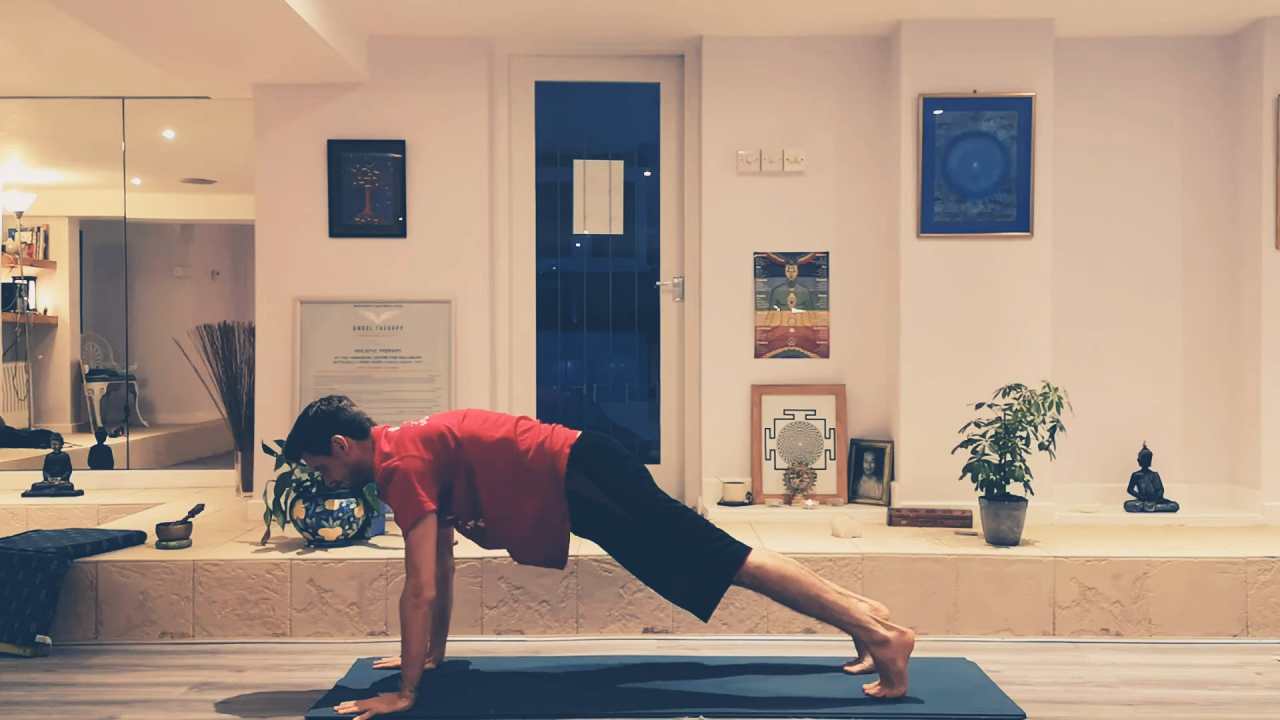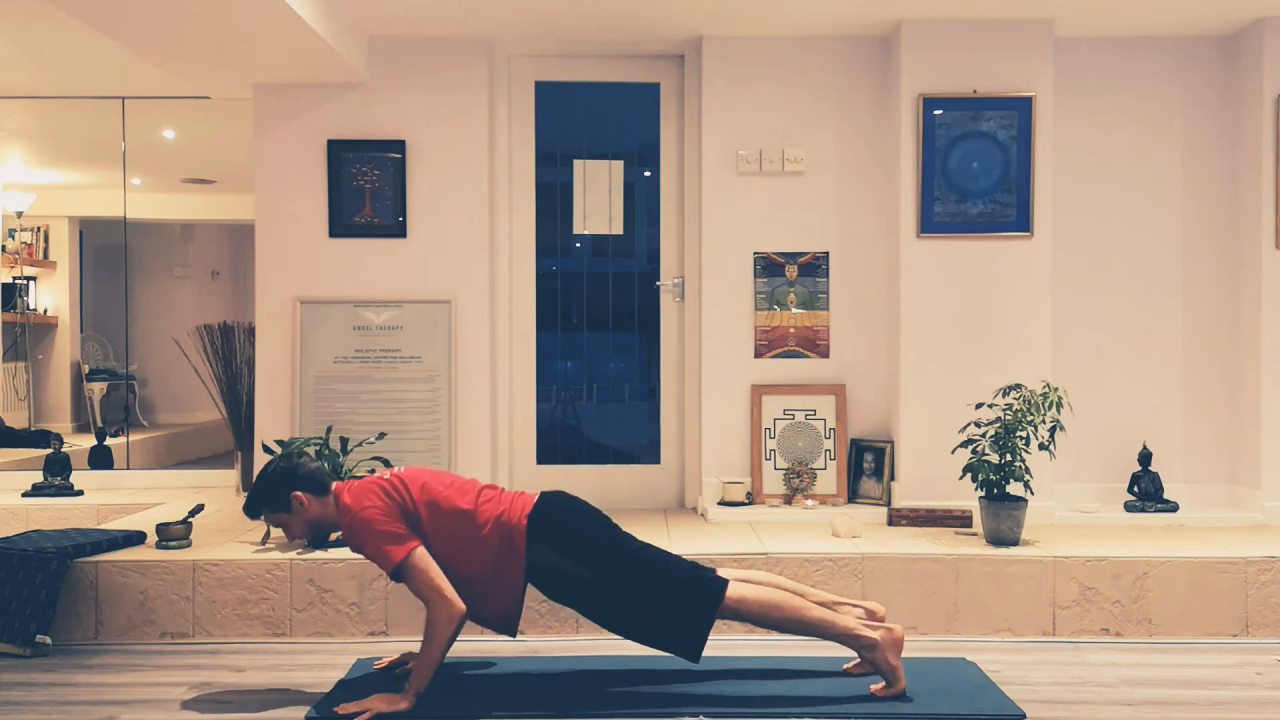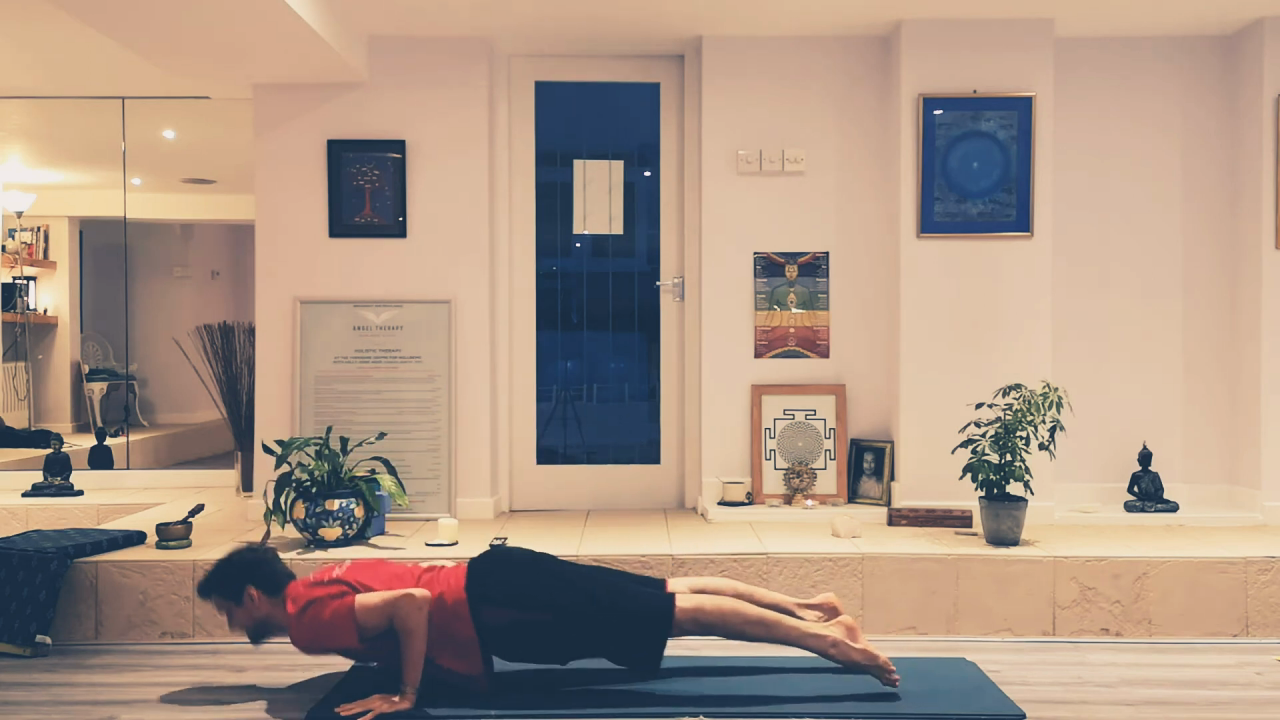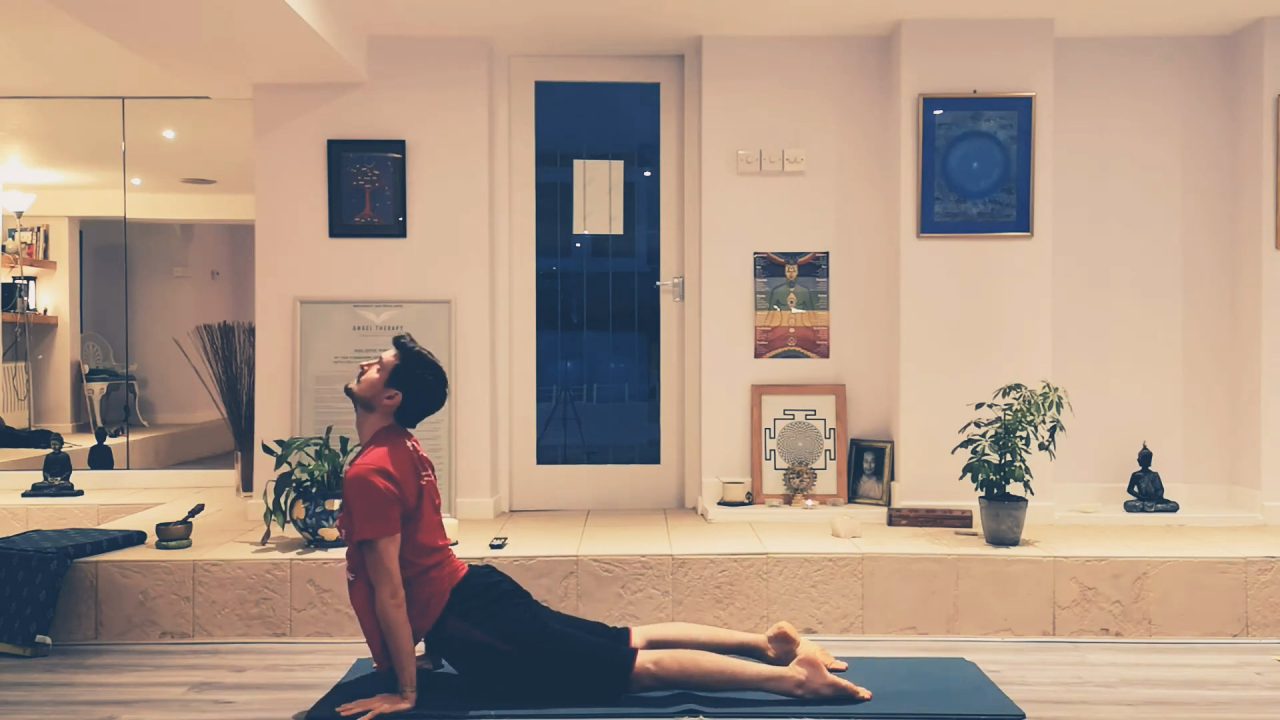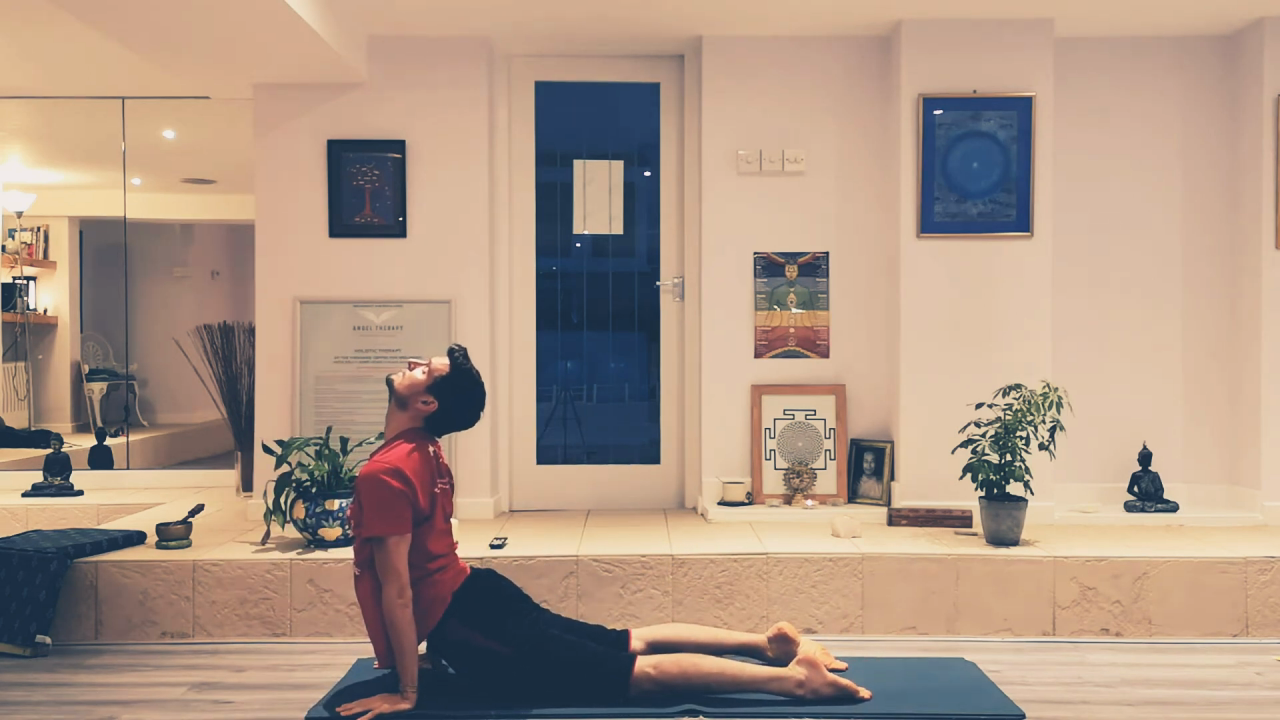
dt=1s
person 1, frame 1
left shoulder: (399, 465)
right shoulder: (415, 448)
left elbow: (420, 590)
right elbow: (441, 565)
right wrist: (433, 653)
left hip: (581, 478)
right hip: (580, 476)
left knee: (728, 564)
right knee: (729, 558)
left ankle: (879, 634)
right ankle: (861, 611)
person 1, frame 2
left shoulder: (361, 515)
right shoulder: (377, 494)
left elbow: (449, 606)
right elbow: (453, 576)
right wrist: (427, 656)
left hip: (546, 540)
right hip: (546, 527)
left knee: (711, 599)
right knee: (711, 588)
left ankle: (868, 636)
right ankle: (857, 612)
person 1, frame 3
left shoulder: (304, 614)
right shoulder: (324, 578)
left elbow: (410, 607)
right wrist: (414, 663)
left hip: (493, 601)
right hip: (496, 576)
left knee: (667, 612)
right knee: (675, 597)
left ankle: (830, 641)
right ankle: (807, 612)
person 1, frame 4
left shoulder: (368, 473)
right shoulder: (403, 449)
left elbow: (388, 590)
right wrist: (433, 646)
left hip: (466, 621)
right hip: (474, 594)
left knee: (639, 667)
right knee: (633, 640)
left ankle: (793, 677)
right ankle: (764, 643)
person 1, frame 5
left shoulder: (383, 472)
right shoulder: (424, 454)
left elbow: (397, 589)
right wrist: (433, 647)
left hip: (462, 624)
right hip: (473, 599)
left knee: (639, 672)
right knee: (633, 643)
right ankle: (765, 643)
